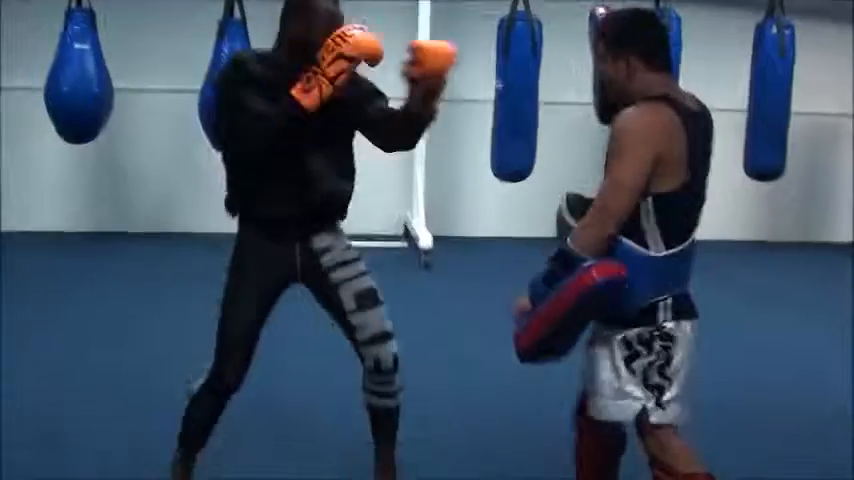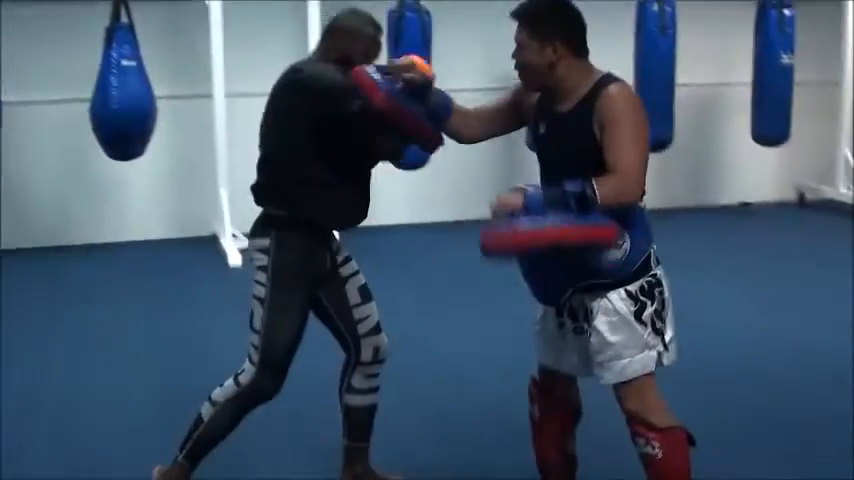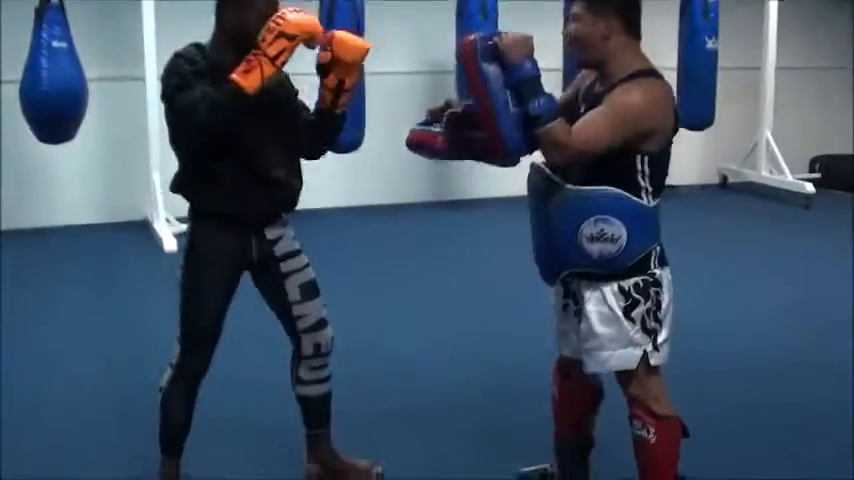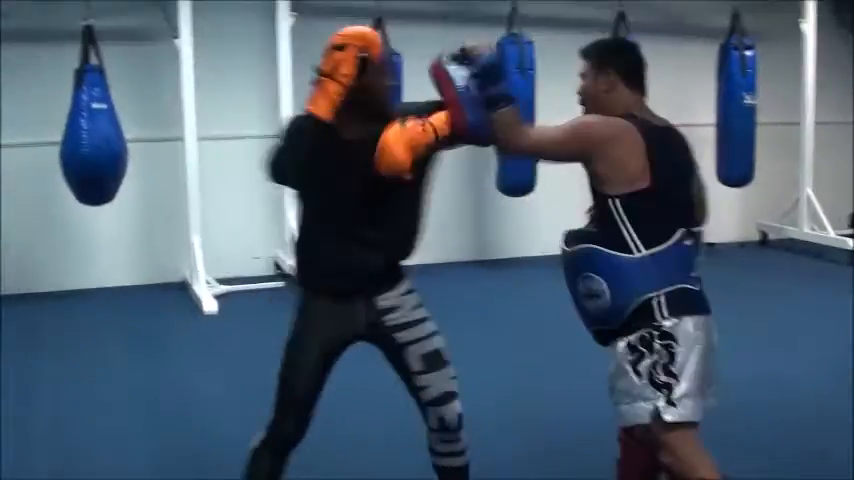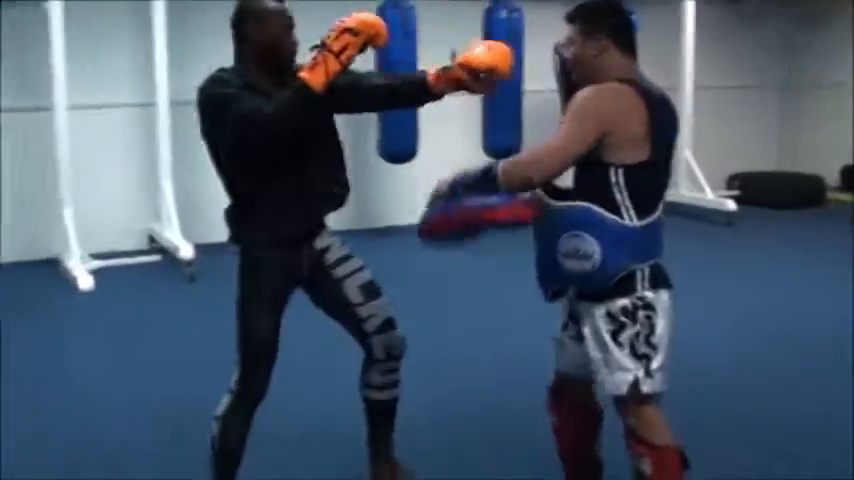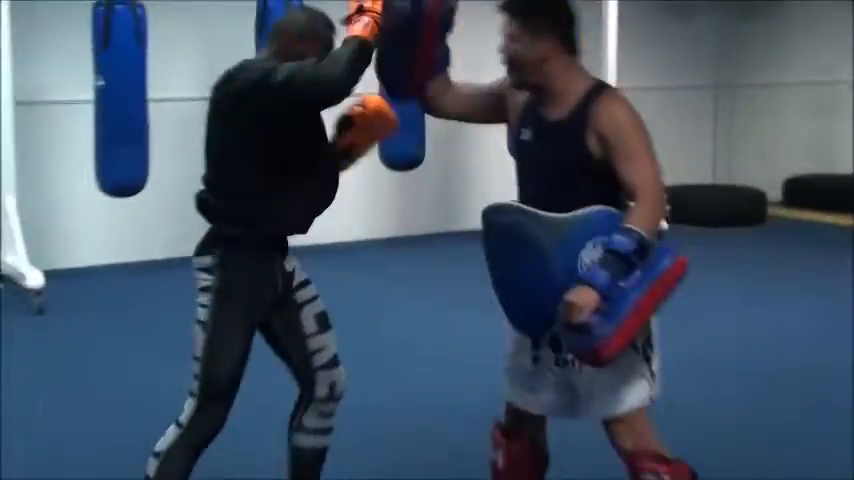
dt=0.5s
person 1, frame 1
left shoulder: (344, 81)
right shoulder: (243, 73)
left elbow: (394, 130)
right elbow: (253, 138)
left wrist: (426, 90)
right wrist: (319, 82)
left hip: (321, 239)
right hip: (264, 241)
left knee: (382, 357)
right knee: (227, 370)
person 1, frame 2
left shoulder: (318, 89)
right shoulder: (311, 82)
right elbow: (380, 127)
left hip: (318, 240)
right hip: (286, 243)
left knee: (369, 348)
right knee: (262, 375)
person 1, frame 3
left shoulder: (272, 77)
right shoulder: (189, 67)
left elbow: (312, 143)
right elbow: (200, 127)
left wrist: (336, 85)
right wrist: (261, 63)
left hip: (271, 228)
right hip: (215, 231)
left knee: (314, 338)
right knee: (193, 357)
person 1, frame 4
left shoulder: (403, 123)
right shoulder: (310, 131)
right elbow: (287, 170)
left wrist: (429, 129)
right wrist: (331, 89)
left hip: (389, 294)
right hip: (327, 301)
left knee: (446, 412)
right knee: (286, 428)
person 1, frame 5
left shoulder: (302, 81)
right shoulder: (220, 94)
left elbow: (381, 92)
right elbow: (272, 125)
left wrist: (454, 75)
right wrist: (328, 60)
left hip: (314, 237)
right hip: (265, 251)
left knee: (386, 340)
right knee: (252, 379)
person 1, frame 6
left shoulder: (291, 102)
right shoulder: (248, 82)
left elbow: (309, 172)
right elbow: (327, 81)
left wrist: (351, 141)
left hip: (275, 259)
right hip: (232, 262)
left knee: (324, 383)
right knee: (210, 403)
person 2, frame 1
left shoulder: (641, 121)
right shoulder: (689, 109)
left elbow: (602, 224)
left wrist: (540, 289)
left hip: (645, 313)
right hip: (635, 303)
left knee: (660, 437)
right knee: (595, 414)
person 2, frame 2
left shoulder: (613, 99)
right shoulder: (536, 97)
left elbow: (626, 188)
right elbow: (470, 126)
left wrist: (537, 201)
right wrist: (420, 91)
left hip: (619, 280)
right hip: (566, 278)
left knee: (639, 400)
right knee: (551, 384)
person 2, frame 3
left shoulder: (646, 94)
right shoulder: (591, 80)
left elbow: (564, 147)
right elbow: (553, 128)
left wrist: (523, 72)
left hip: (627, 267)
right hip: (585, 262)
left knee: (641, 384)
right knee: (573, 372)
person 2, frame 4
left shoulder: (605, 132)
right shoulder: (669, 139)
left elbow: (516, 140)
right elbow: (694, 214)
left wrist: (490, 76)
left hip: (654, 316)
right hip: (669, 306)
left knee: (673, 442)
right knee: (640, 433)
person 2, frame 5
left shoulder: (603, 98)
right shoulder: (653, 102)
left elbow: (542, 164)
left wrist: (469, 184)
right wrist: (574, 80)
left hip: (624, 284)
right hip: (598, 278)
left knee: (637, 407)
right knee: (570, 388)
person 2, frame 6
left shoulder: (607, 112)
right shoulder: (518, 100)
left elbow: (649, 205)
right elbow: (442, 99)
left hip: (606, 292)
left knee: (635, 441)
right knee: (520, 420)
